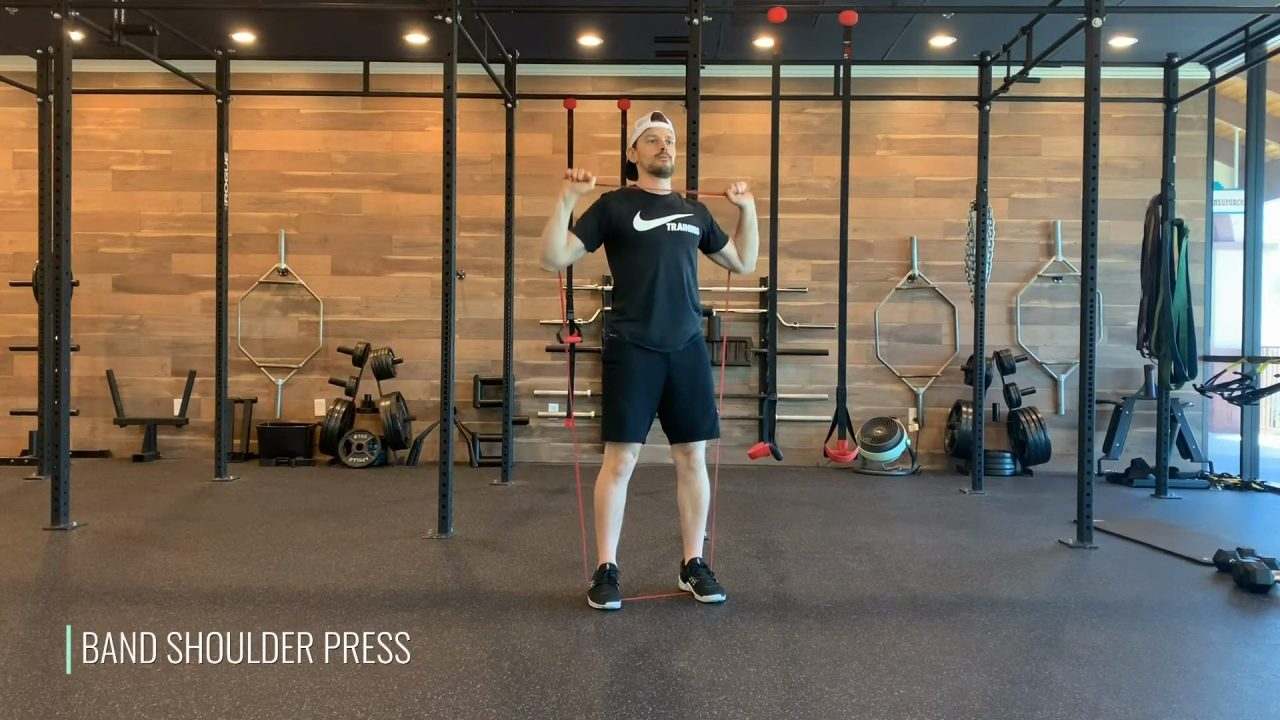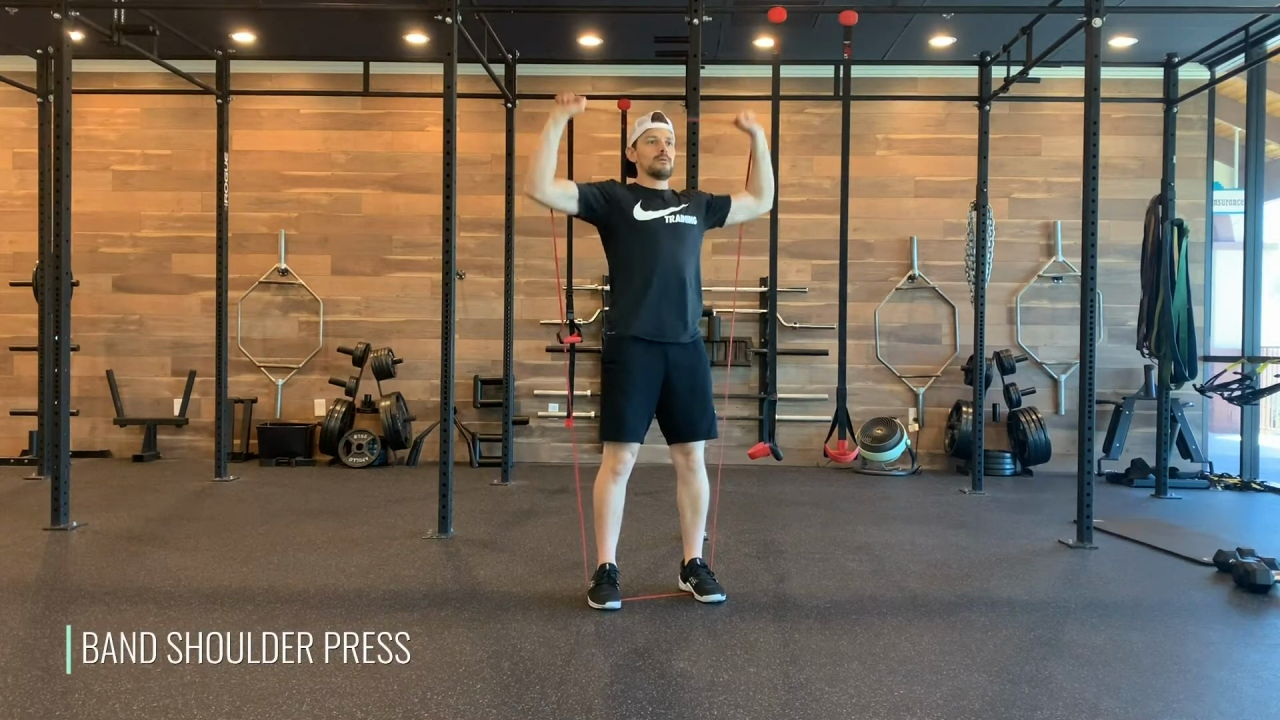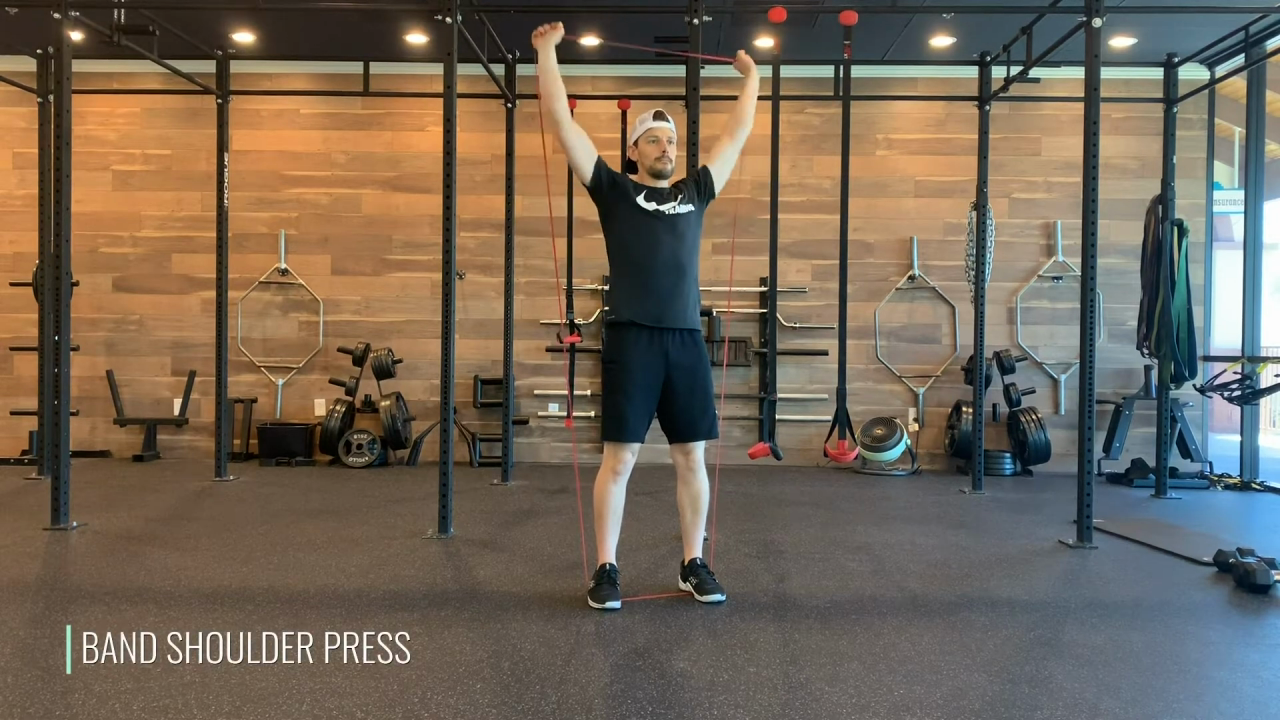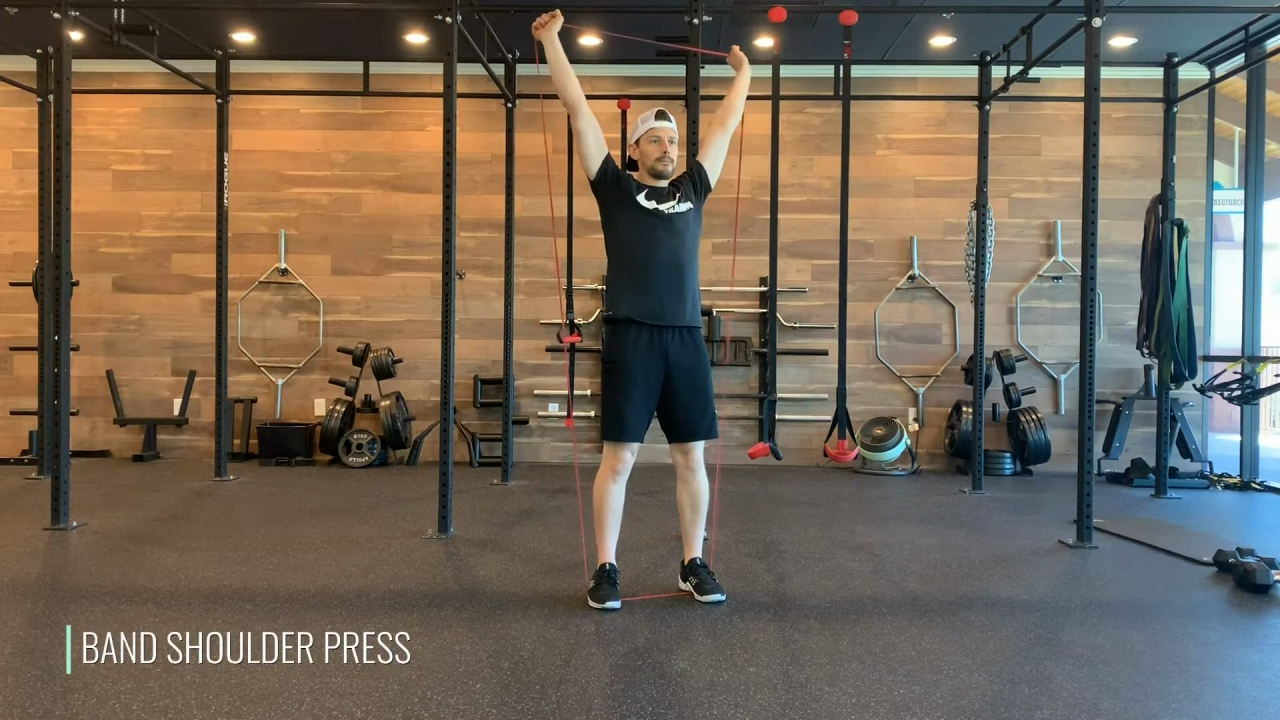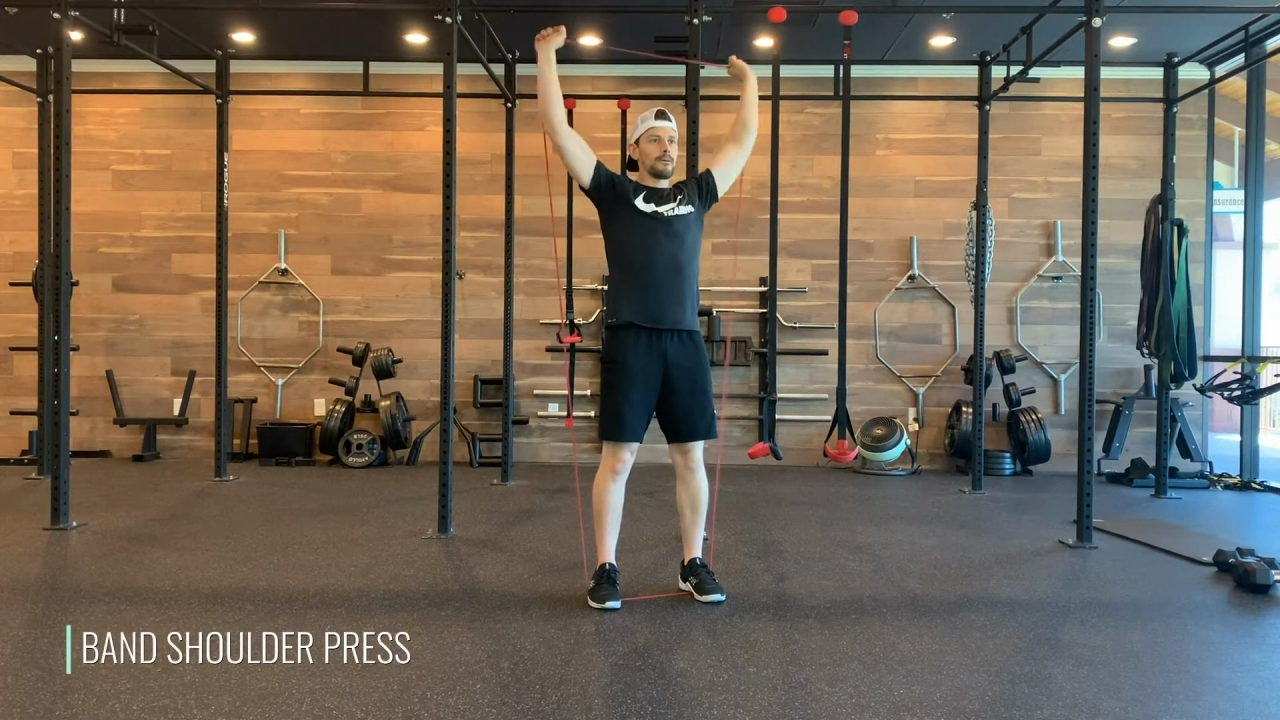
dt=0.3s
person 1, frame 1
left shoulder: (695, 210)
right shoulder: (612, 206)
left elbow: (744, 262)
right elbow: (552, 258)
left wrist: (747, 209)
right wrist: (566, 200)
left hip: (688, 347)
right hip: (632, 348)
left knee: (693, 458)
right knee: (620, 460)
left ankle: (693, 564)
right ankle: (606, 570)
person 1, frame 2
left shoulder: (696, 204)
right shoulder: (611, 198)
left elbow: (760, 201)
right elbow: (539, 189)
left wrist: (757, 139)
right wrist: (558, 120)
left hip: (686, 346)
right hip: (631, 346)
left knee: (691, 457)
right knee: (619, 459)
left ankle: (693, 564)
right ankle: (606, 569)
person 1, frame 3
left shoulder: (694, 192)
right shoulder: (614, 191)
left elbow: (736, 134)
right elbow: (561, 121)
left wrist: (751, 77)
right wrist: (546, 52)
left hip: (687, 341)
right hip: (632, 341)
left knee: (691, 457)
right knee: (618, 458)
left ankle: (693, 563)
right ankle: (605, 569)
person 1, frame 4
left shoulder: (692, 190)
right shoulder: (615, 189)
left elbow: (724, 125)
right elbow: (578, 109)
left wrist: (742, 71)
right wrist: (552, 41)
left hip: (686, 341)
right hip: (631, 341)
left knee: (691, 458)
right knee: (618, 458)
left ankle: (693, 563)
right ankle: (606, 568)
person 1, frame 5
left shoulder: (695, 194)
right shoulder: (614, 191)
left elbow: (743, 144)
right elbow: (557, 129)
left wrist: (746, 82)
right wrist: (547, 55)
left hip: (686, 343)
right hip: (630, 342)
left knee: (690, 457)
right knee: (617, 458)
left ankle: (693, 563)
right ankle: (605, 568)
